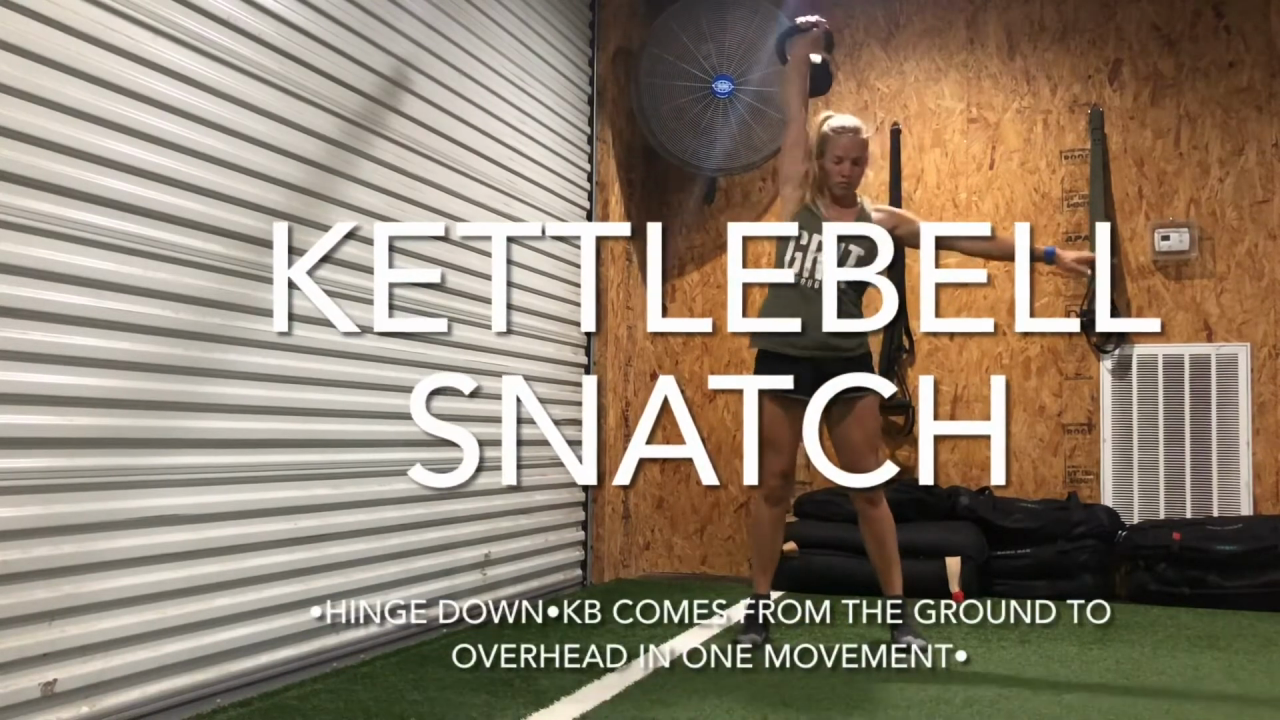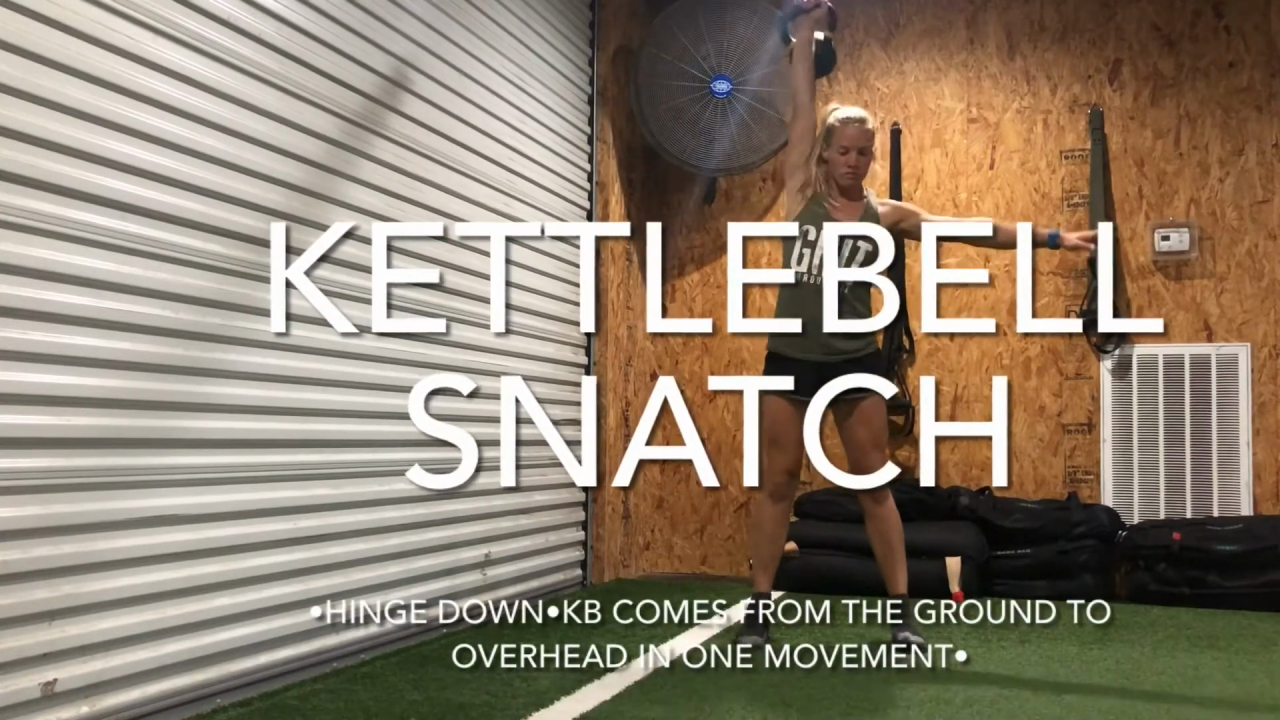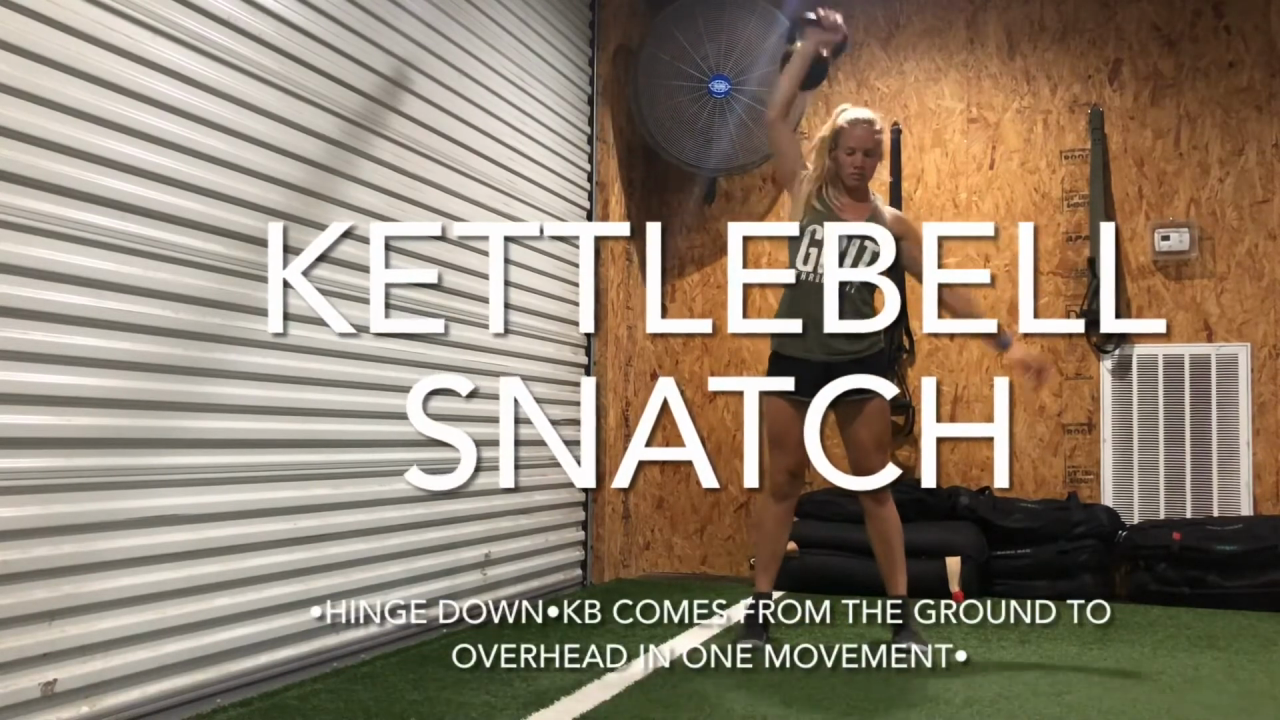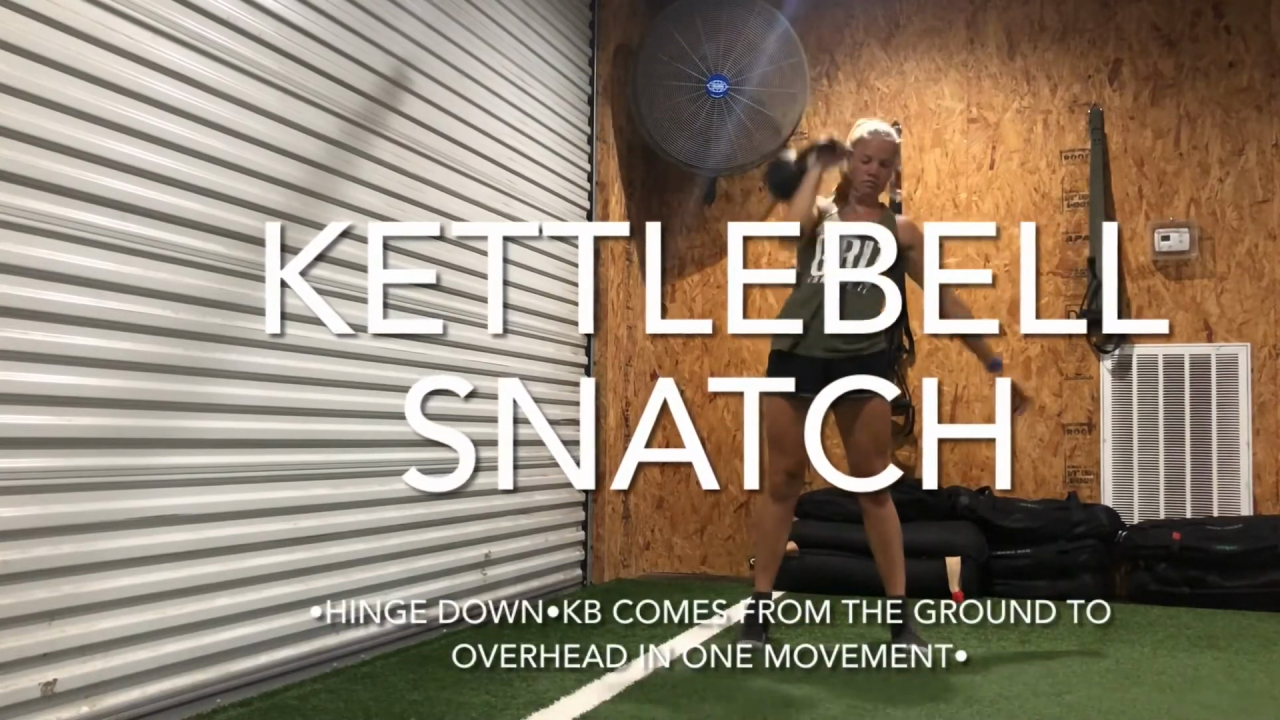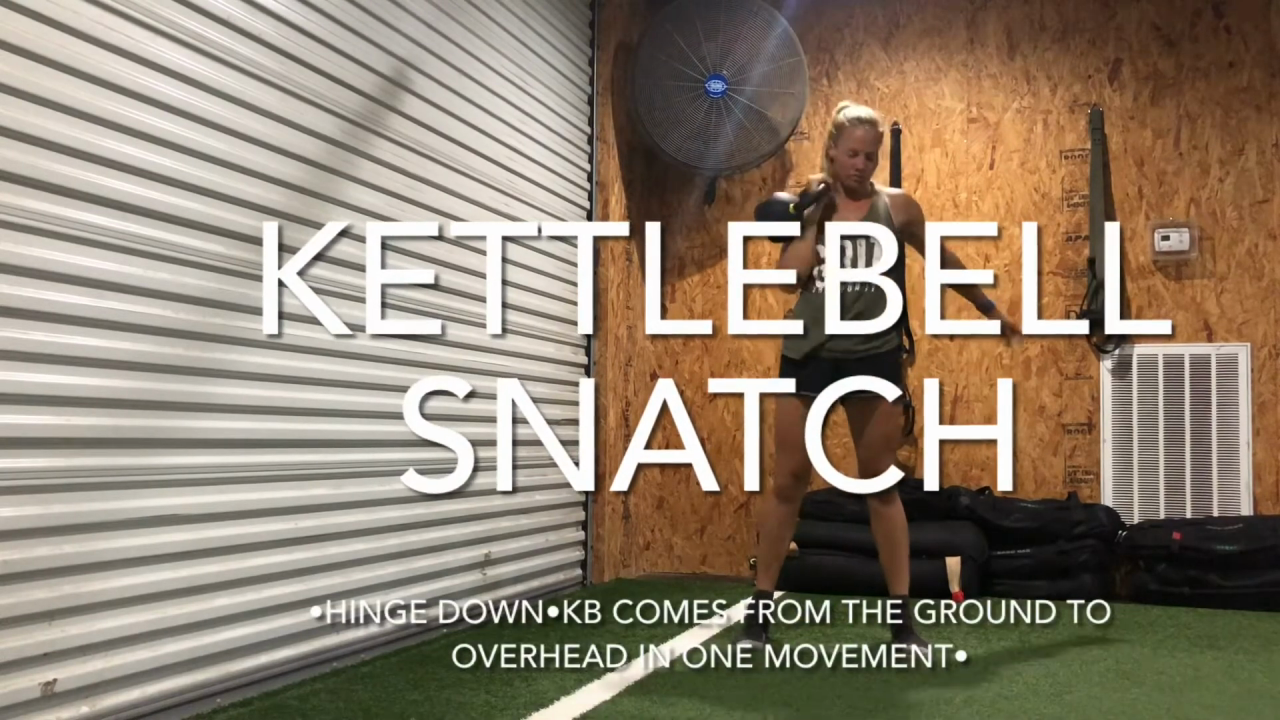
dt=0.3s
person 1, frame 1
left shoulder: (881, 221)
right shoulder: (795, 198)
left elbow: (965, 239)
right elbow: (794, 118)
left wrist: (1049, 254)
right wrist: (802, 50)
left hip: (846, 362)
right hip: (782, 359)
left knee: (868, 487)
right knee: (774, 483)
left ankle: (898, 612)
right ankle: (759, 606)
person 1, frame 2
left shoulder: (886, 215)
right shoulder: (801, 192)
left elbow: (972, 229)
right elbow: (801, 110)
left wrist: (1051, 236)
left hip: (857, 360)
right hip: (790, 358)
left knee: (874, 485)
right knee: (778, 481)
left ankle: (901, 610)
right ankle: (759, 605)
person 1, frame 3
left shoulder: (891, 222)
right shoulder: (806, 194)
left elbow: (946, 288)
right elbow: (775, 116)
left wrist: (1005, 341)
right wrist: (809, 47)
left hip: (861, 362)
right hip: (795, 358)
left knee: (874, 486)
right knee: (781, 483)
left ankle: (900, 612)
right ankle: (760, 607)
person 1, frame 4
left shoulder: (903, 231)
right shoulder: (821, 211)
left elbow: (946, 300)
right elbow: (793, 228)
left wrist: (996, 366)
right wrist: (813, 177)
left hip: (864, 360)
right hip: (796, 355)
left knee: (873, 487)
right knee: (781, 482)
left ankle: (900, 615)
right ankle: (759, 607)
person 1, frame 5
left shoulder: (898, 206)
right shoulder: (809, 209)
left elbow: (945, 262)
right elbow: (789, 276)
left wrist: (993, 311)
right wrist: (812, 218)
left hip: (875, 356)
right hip: (807, 356)
left knee: (880, 484)
right knee: (788, 480)
left ankle: (901, 613)
right ankle: (761, 605)
